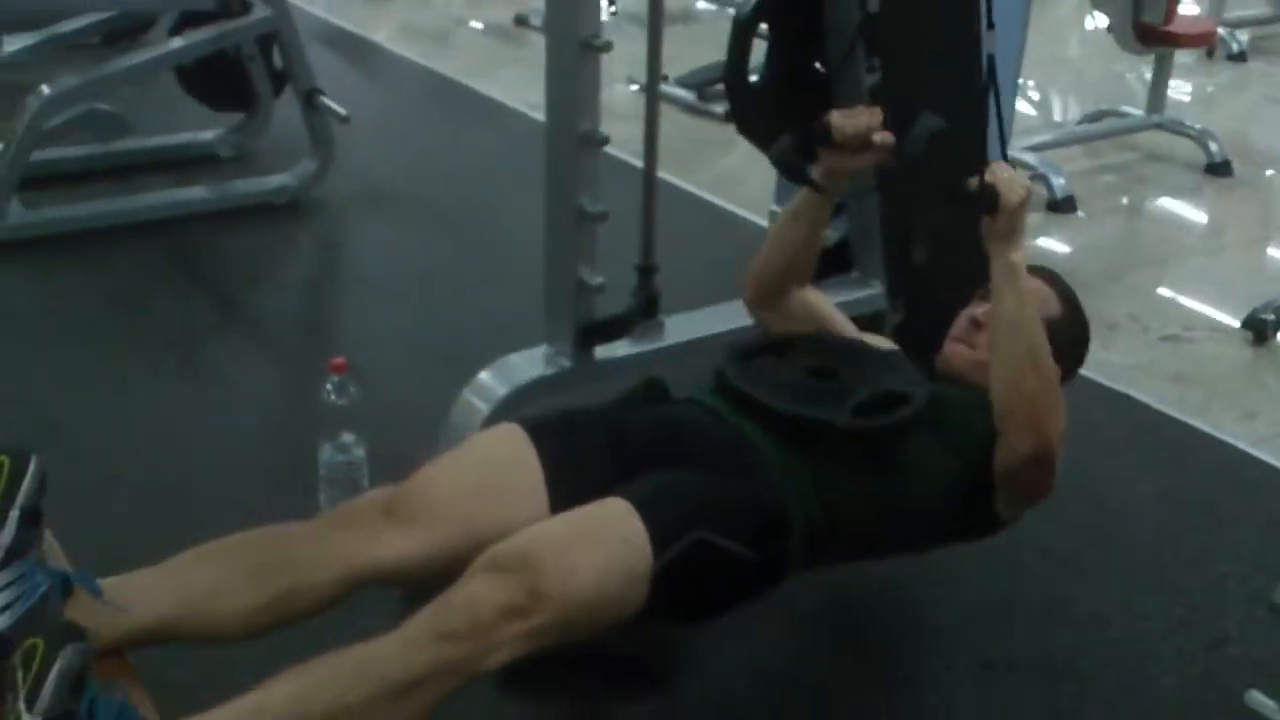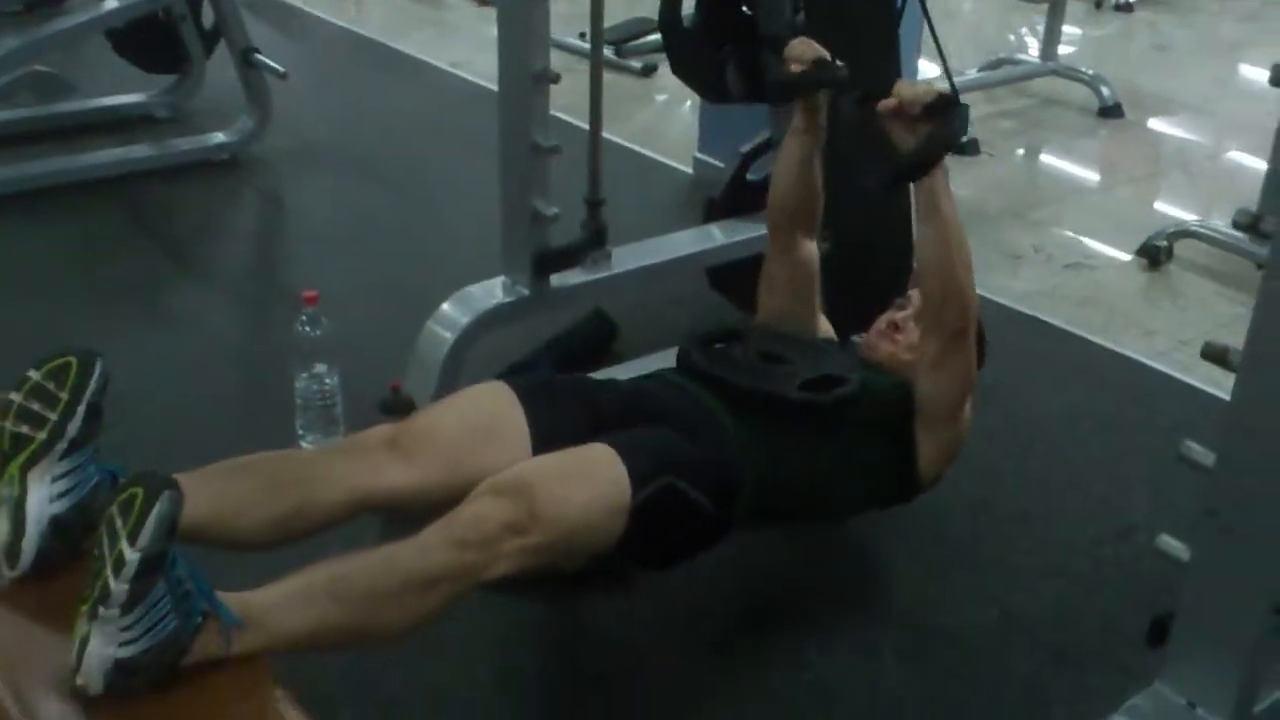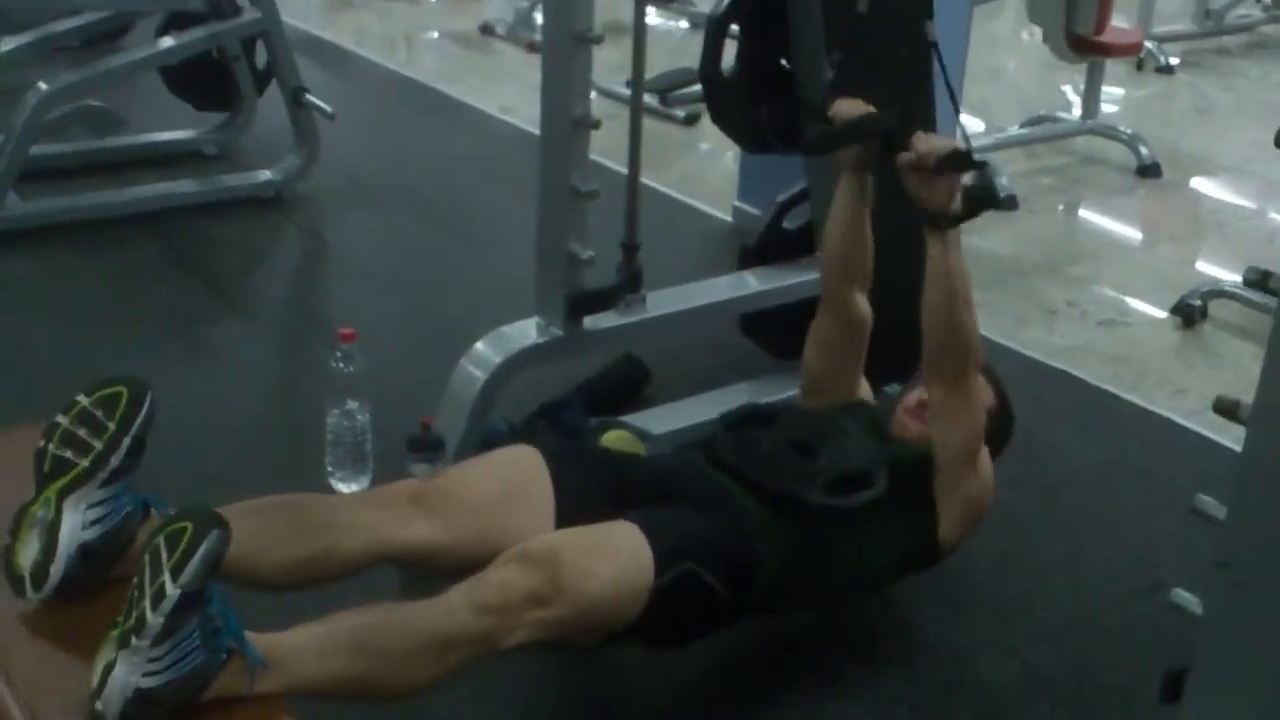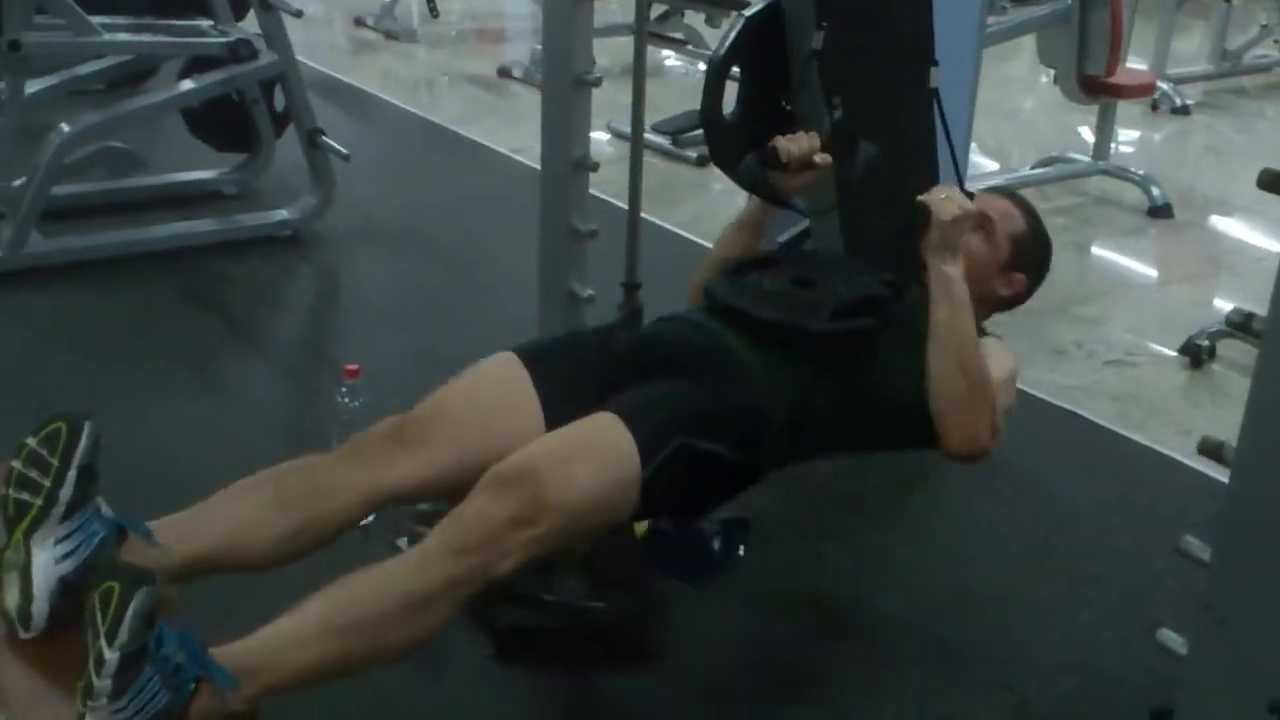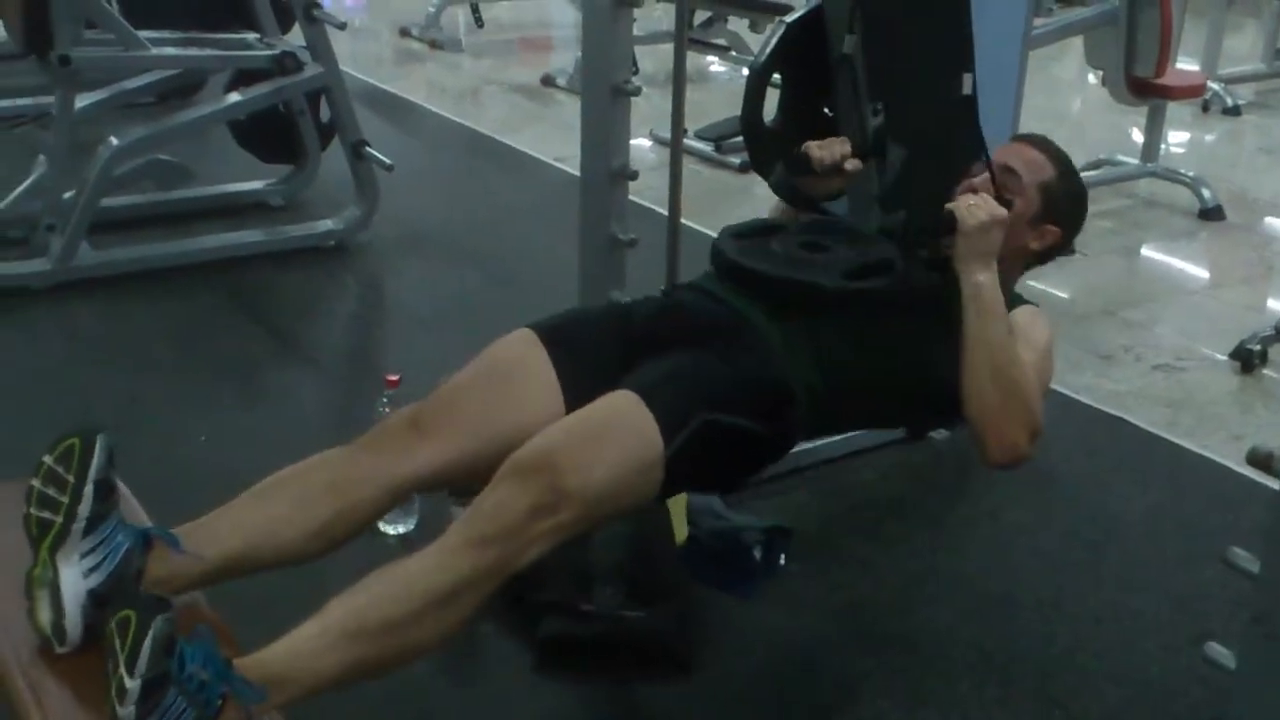
dt=0.5s
person 1, frame 1
left shoulder: (1000, 462)
right shoulder: (887, 366)
left elbow: (1033, 440)
right elbow: (766, 290)
left wrist: (1006, 253)
right wrist: (830, 182)
left hip: (754, 501)
right hip: (668, 424)
left knee: (498, 602)
right knee: (388, 520)
person 1, frame 2
left shoulder: (921, 428)
right shoulder: (813, 347)
left elbow: (957, 330)
right elbow: (790, 232)
left wrist: (928, 170)
right wrist: (809, 117)
left hip: (707, 460)
right hip: (626, 400)
left knee: (497, 523)
right knee: (391, 453)
left ankle: (197, 634)
right ankle: (88, 501)
person 1, frame 3
left shoulder: (951, 494)
right shoulder: (854, 414)
left elbow: (955, 376)
right elbow: (847, 300)
left wrist: (936, 218)
right wrist: (858, 175)
left hip: (733, 540)
right hip: (658, 475)
left knee: (523, 589)
right knee: (412, 509)
right ankle: (120, 533)
person 1, frame 4
left shoulder: (981, 377)
left elbow: (968, 433)
right elbow: (710, 289)
left wrist: (945, 261)
right wrist: (774, 195)
left hip: (730, 403)
right hip: (657, 346)
left knee: (503, 516)
right knee: (395, 448)
right ankle: (106, 552)
person 1, frame 5
left shoulder: (1017, 326)
left elbow: (1006, 443)
left wrist: (975, 270)
right wrist: (807, 190)
left hip: (751, 377)
right hip: (680, 312)
left knee: (521, 507)
right knee: (414, 437)
right ankle: (135, 565)
